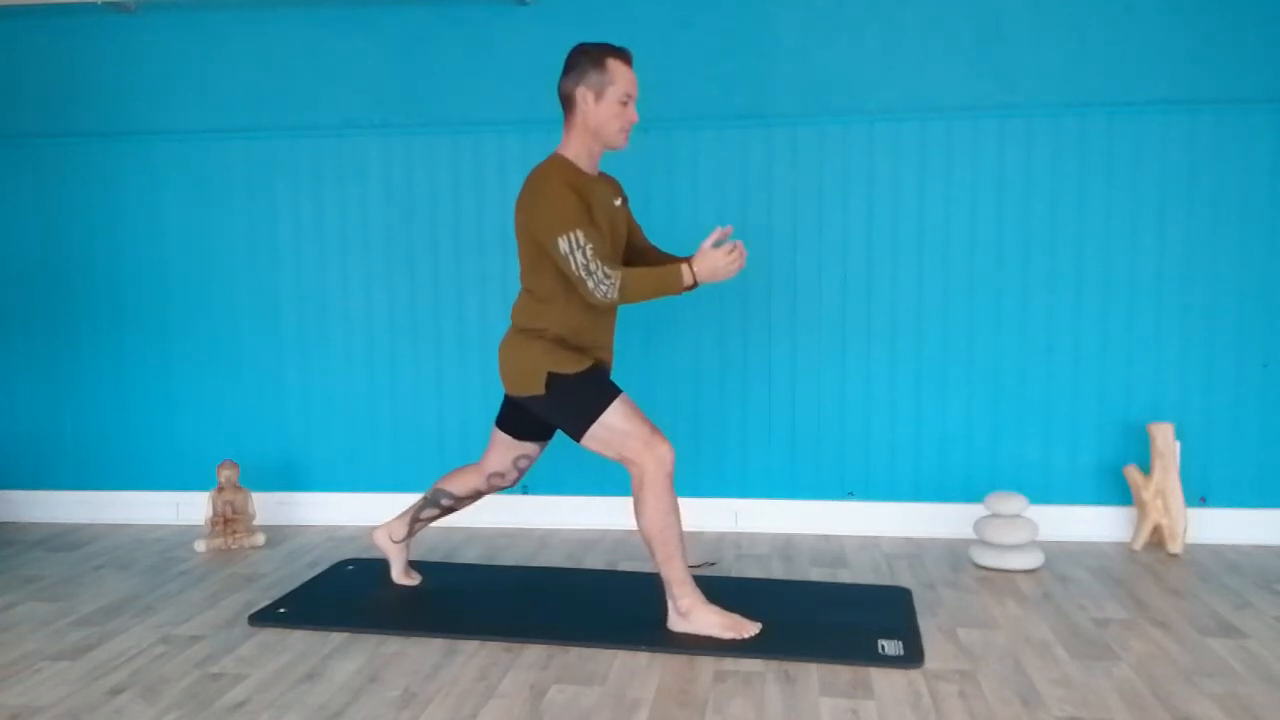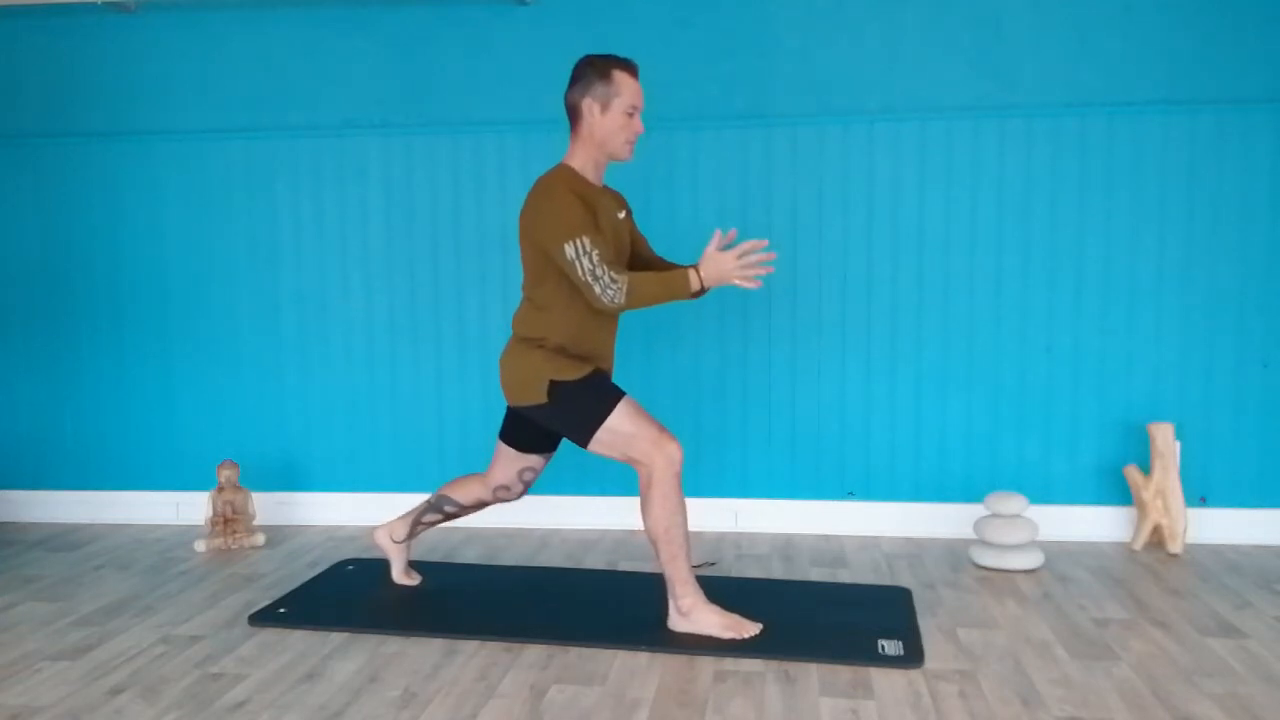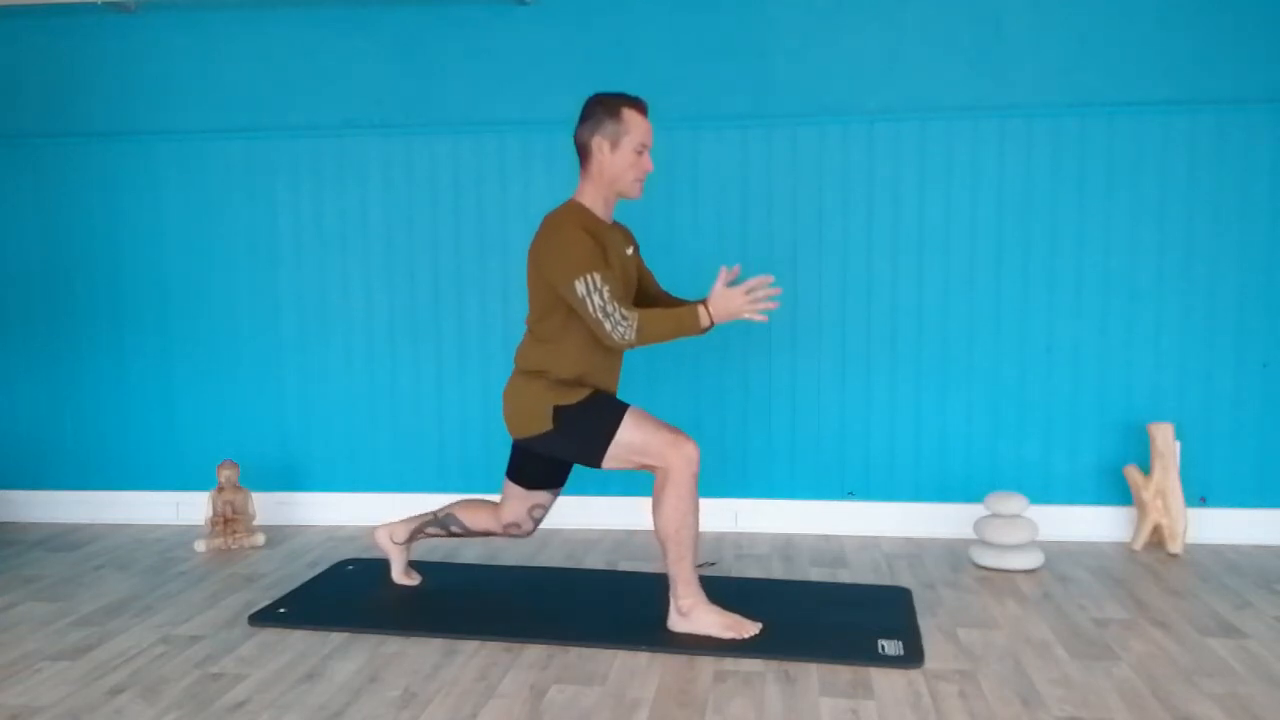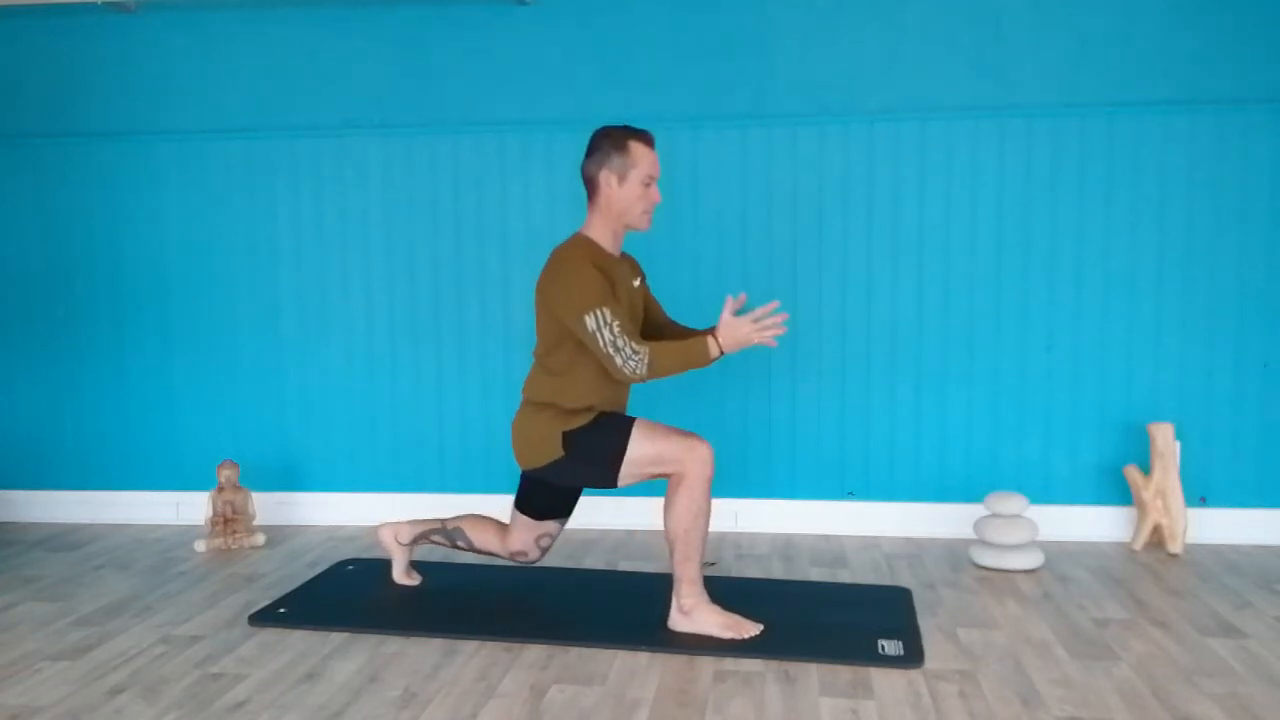
dt=0.4s
person 1, frame 1
left shoulder: (606, 190)
right shoulder: (551, 189)
left elbow: (642, 258)
right elbow: (601, 285)
left wrist: (701, 264)
right wrist: (694, 274)
left hip: (554, 359)
right hip: (548, 361)
left knee: (496, 473)
right knee: (653, 454)
left ankle: (397, 533)
right ankle: (686, 607)
person 1, frame 2
left shoulder: (608, 202)
right shoulder: (556, 198)
left elbow: (648, 269)
right elbow: (608, 290)
left wrist: (706, 273)
right wrist: (700, 278)
left hip: (556, 369)
right hip: (547, 370)
left knee: (502, 483)
right knee: (661, 452)
left ankle: (397, 532)
right ankle: (687, 606)
person 1, frame 3
left shoulder: (618, 237)
right shoulder: (565, 234)
left elbow: (656, 305)
right elbow: (619, 328)
left wrist: (711, 306)
right wrist: (708, 315)
left hip: (557, 401)
right hip: (550, 401)
left knee: (513, 520)
right knee: (679, 454)
left ankle: (399, 535)
right ankle: (688, 606)
person 1, frame 4
left shoulder: (624, 268)
right shoulder: (574, 269)
left elbow: (662, 334)
right elbow: (630, 362)
left wrist: (716, 334)
right wrist: (718, 345)
left hip: (567, 430)
right hip: (559, 431)
left knee: (520, 548)
right knee: (693, 456)
left ankle: (402, 534)
right ankle: (689, 606)
